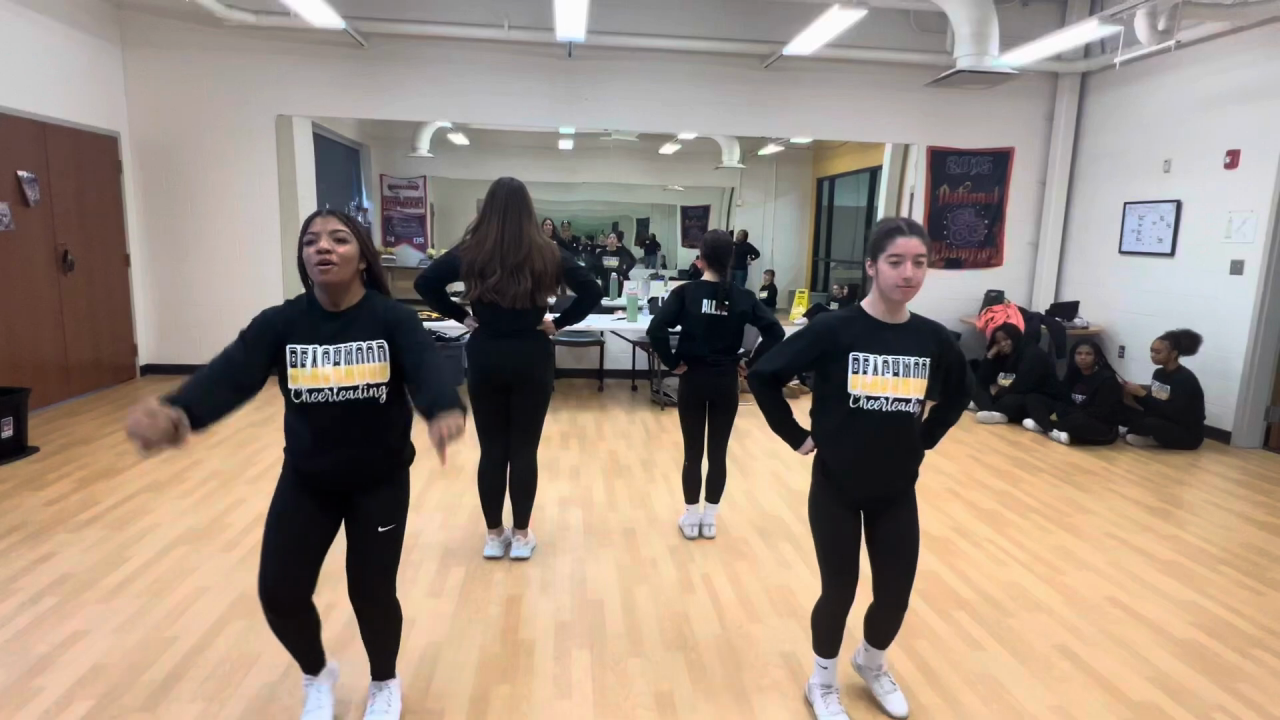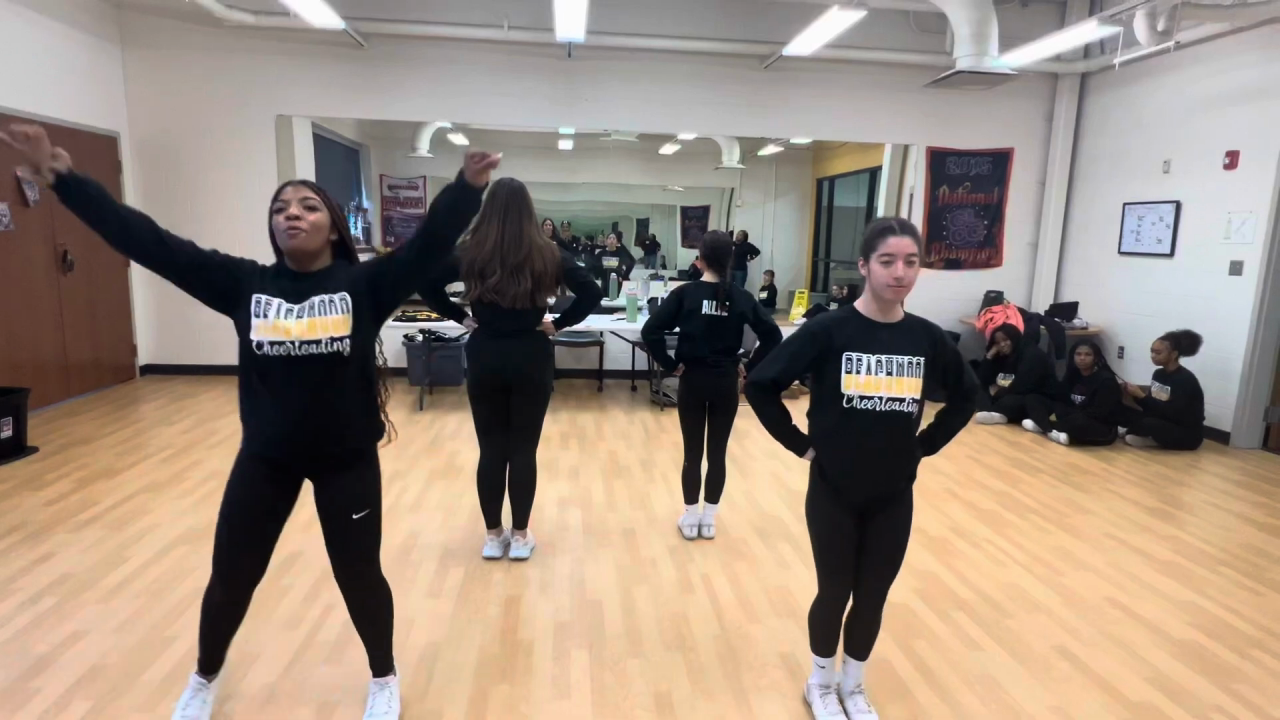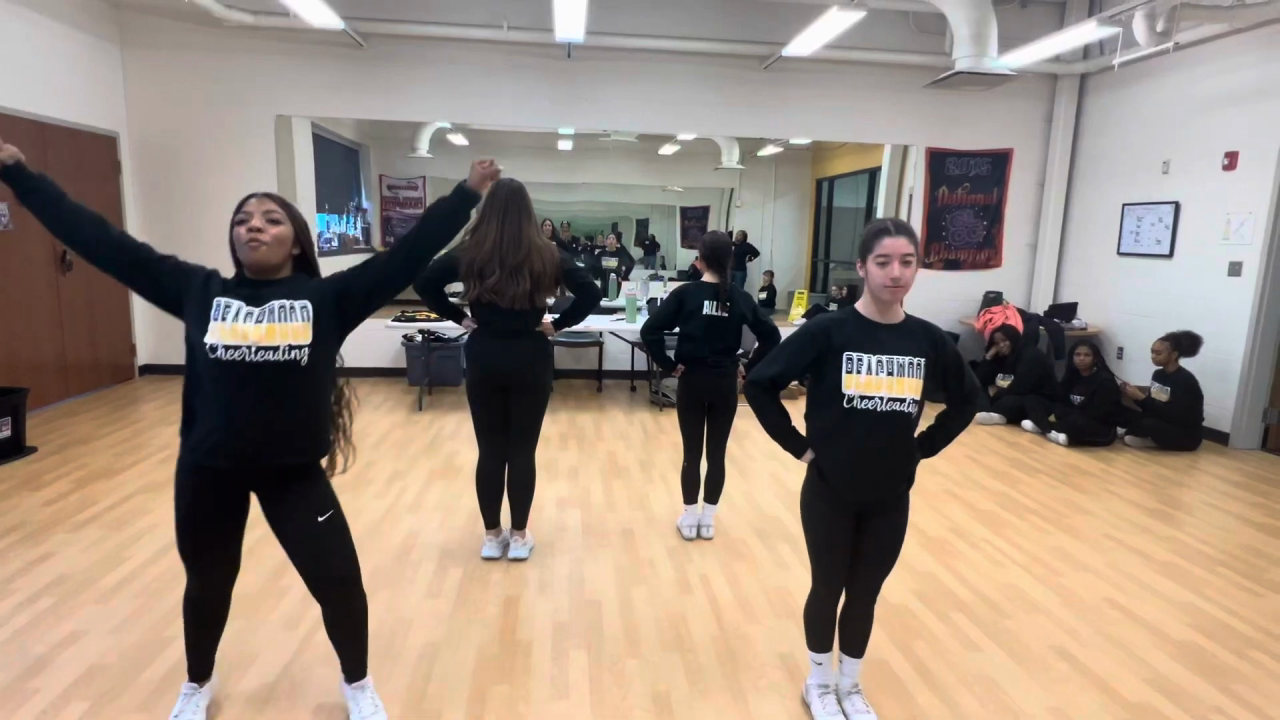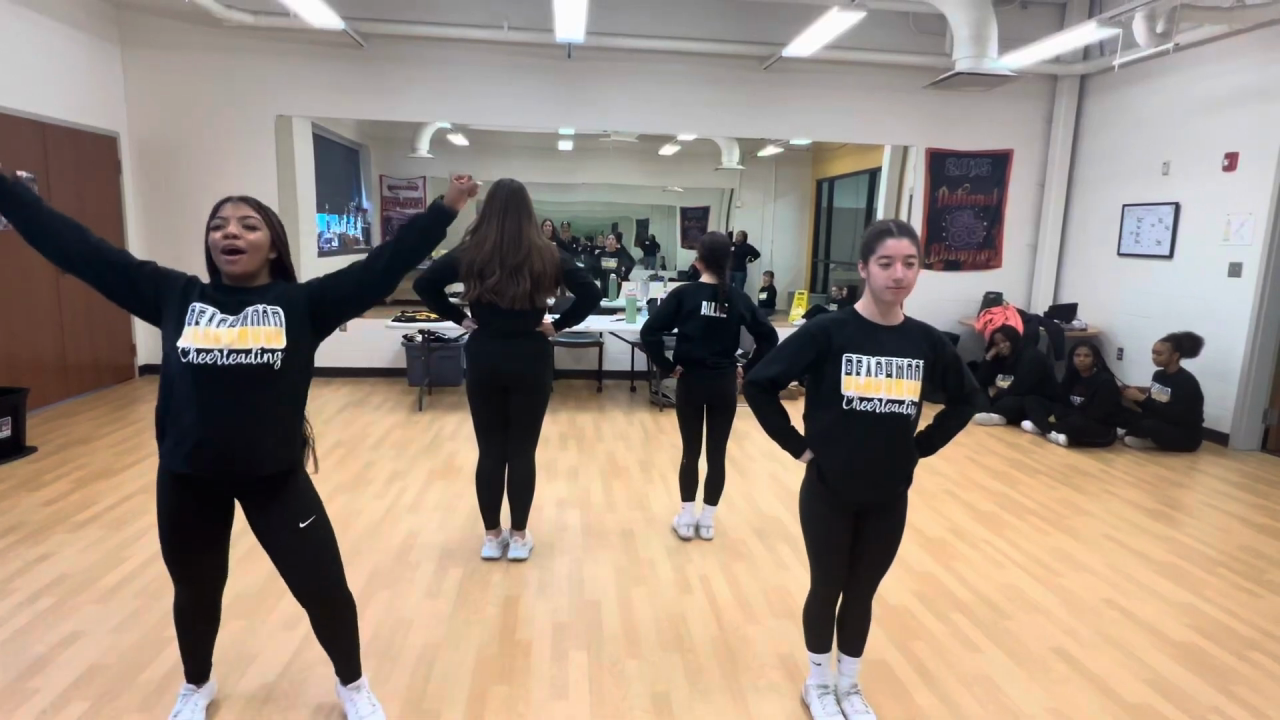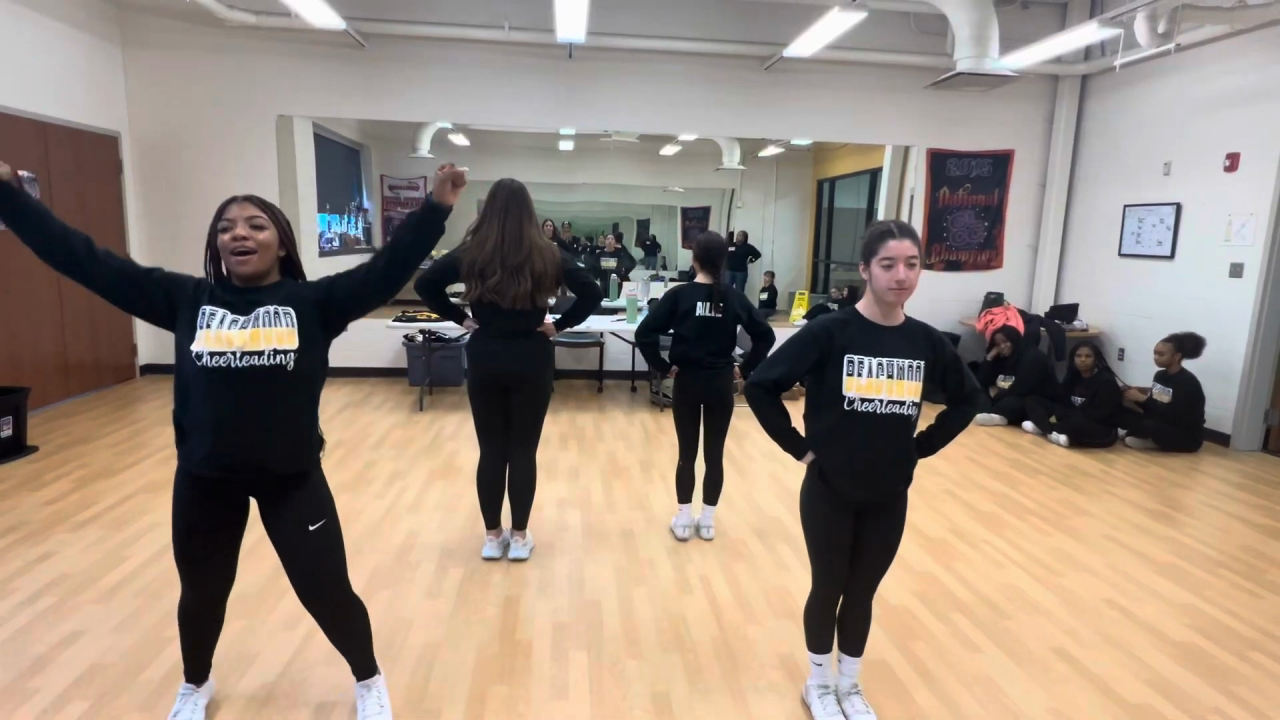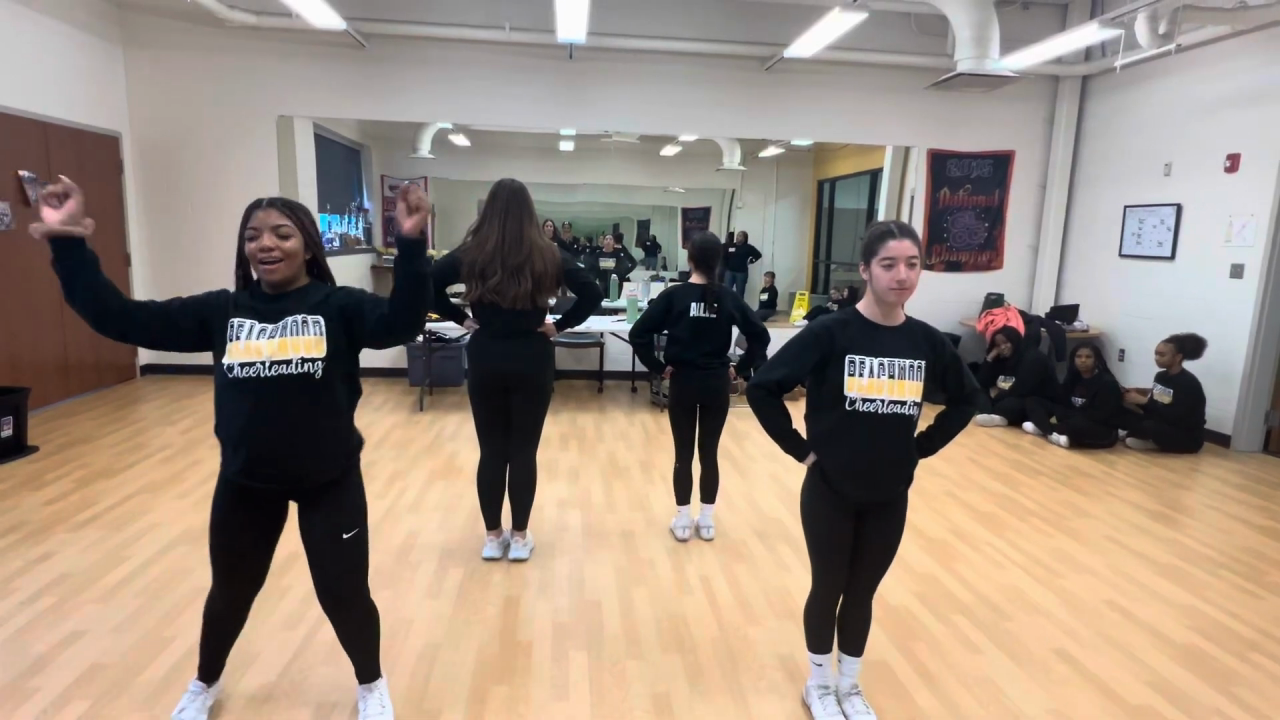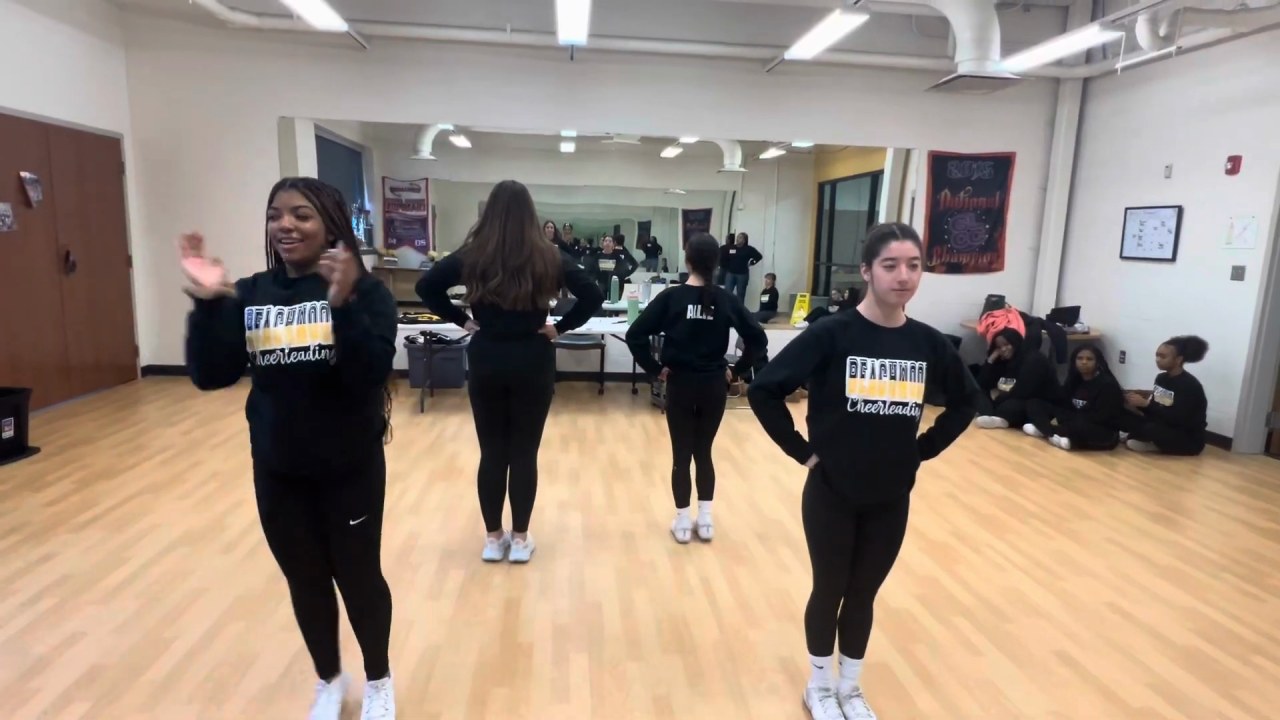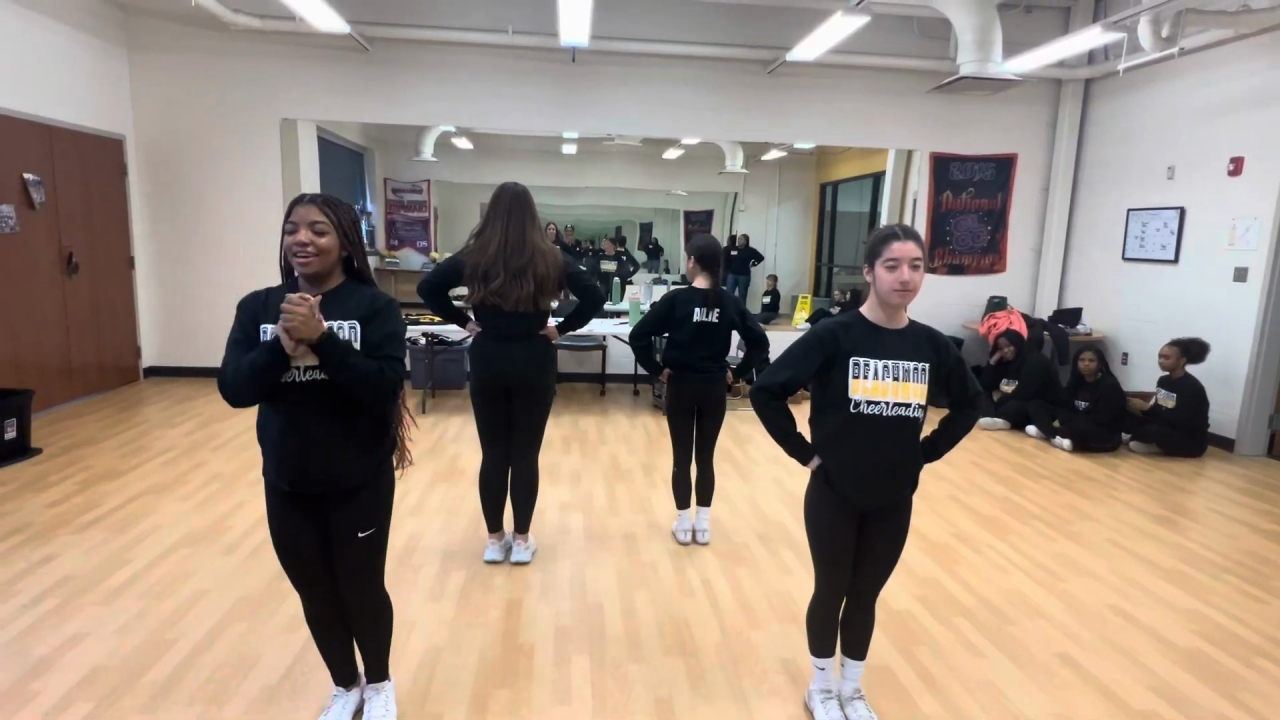
dt=0.2s
person 1, frame 1
left shoulder: (394, 321)
right shoulder: (280, 325)
left elbow: (430, 370)
right elbow: (227, 375)
left wrist: (445, 409)
right wrist: (176, 413)
left hip: (376, 482)
right hip: (306, 480)
left knee: (371, 593)
right knee: (281, 594)
right ankle: (316, 674)
person 1, frame 2
left shoulder: (365, 284)
right shoulder: (243, 283)
left elbow: (428, 243)
right elbow: (161, 247)
left wrist: (467, 186)
right wrist: (64, 181)
left hip: (347, 460)
right hip: (265, 457)
left knee: (360, 574)
right knee: (231, 576)
person 1, frame 3
left shoulder: (328, 298)
right shoulder: (199, 291)
left elbow: (409, 254)
right elbow: (106, 243)
left wrist: (467, 193)
left hip: (295, 471)
right hip: (209, 469)
left knee: (340, 583)
right knee: (207, 586)
person 1, frame 4
left shoulder: (302, 304)
right shoulder: (175, 296)
left elbow: (382, 268)
right elbow: (80, 250)
left wrist: (443, 210)
left hip: (277, 478)
right hip: (189, 479)
left knee: (325, 590)
right knee: (196, 592)
person 1, frame 5
left shoulder: (312, 303)
right shoulder: (186, 298)
left elbow: (387, 272)
right elbow: (88, 262)
left wrist: (435, 207)
left hip: (292, 477)
right hip: (205, 479)
left knee: (329, 592)
right knee: (202, 592)
person 1, frame 6
left shoulder: (340, 307)
right shoulder: (220, 311)
left elbow: (402, 322)
right elbow: (122, 319)
left wrist: (412, 243)
right wrist: (67, 243)
left hip: (330, 481)
right hip: (246, 481)
left knee: (346, 596)
right knee: (231, 592)
person 1, frame 7
left shoulder: (366, 292)
right shoulder: (249, 295)
left elbow: (372, 369)
right elbow: (209, 374)
left wrist: (343, 302)
right wrist: (207, 302)
left hip: (351, 465)
right hip: (277, 466)
left knee: (358, 576)
right knee: (305, 581)
person 1, frame 8
left shoulder: (375, 307)
right shoulder: (257, 308)
left elbow: (384, 388)
right elbow: (234, 389)
left wrist: (320, 338)
right wrist: (282, 346)
left hip: (360, 480)
right hip: (287, 482)
left knee: (361, 589)
right knee: (315, 593)
person 2, frame 1
left shoulder: (934, 339)
right shoulder: (834, 330)
left elbow: (957, 395)
right elbow: (763, 375)
left wrist: (922, 441)
right wrist: (798, 437)
left hip: (897, 492)
right hip: (836, 489)
left knee: (896, 595)
right knee: (839, 591)
left ankle: (872, 662)
person 2, frame 2
left shoulder: (928, 337)
right shoulder: (828, 330)
left elbow: (965, 397)
right elbow: (759, 385)
left wrist: (924, 445)
right wrist: (801, 444)
left hip: (893, 495)
right hip: (833, 490)
left knee: (873, 597)
right knee: (834, 591)
person 2, frame 3
left shoulder: (928, 339)
right shoulder: (827, 331)
left elbow: (967, 398)
right elbow: (759, 384)
left wrist: (923, 447)
right wrist: (799, 444)
left hip: (891, 496)
right hip: (829, 491)
left knee: (865, 594)
right knee: (828, 589)
person 2, frame 4
left shoulder: (927, 341)
right shoulder: (827, 331)
left elbow: (966, 399)
right elbow: (758, 384)
left wrist: (922, 446)
right wrist: (797, 444)
left hip: (889, 496)
right hip: (828, 492)
left knee: (862, 593)
right knee: (826, 588)
person 2, frame 5
left shoulder: (927, 341)
right shoulder: (828, 332)
left elbow: (967, 399)
right elbow: (760, 386)
left wrist: (922, 446)
right wrist: (799, 446)
left hip: (888, 496)
right hip: (829, 491)
left knee: (862, 592)
right knee: (827, 588)
person 2, frame 6
left shoulder: (928, 341)
right shoulder: (830, 332)
left elbow: (966, 399)
right elbow: (762, 388)
left wrist: (922, 447)
right wrist: (801, 448)
left hip: (889, 496)
right hip: (830, 491)
left knee: (863, 592)
right knee: (828, 588)
person 2, frame 7
left shoulder: (929, 342)
right shoulder: (831, 334)
left elbow: (965, 401)
right elbow: (764, 390)
left wrist: (924, 449)
right wrist: (802, 450)
left hip: (891, 498)
right hip: (831, 493)
left knee: (864, 594)
right knee: (829, 590)
person 2, frame 8
left shoulder: (931, 344)
right shoulder: (834, 335)
left elbow: (969, 403)
right elbow: (765, 391)
left wrist: (928, 452)
right wrist: (805, 451)
left hip: (894, 500)
right hip: (834, 495)
left knee: (866, 596)
right knee: (830, 592)
person 3, frame 1
left shoulder: (470, 253)
right shoulder: (547, 255)
left elbow: (425, 283)
right elbow: (592, 292)
left wrist: (461, 316)
right wrist: (559, 322)
left hip: (485, 359)
right hip: (531, 359)
left knee: (491, 449)
right knee: (524, 451)
left ankle: (494, 535)
right ankle: (520, 535)
person 3, frame 2
left shoulder: (470, 253)
right shoulder: (546, 256)
left elbow: (425, 283)
right elbow: (592, 292)
left wrist: (460, 316)
right wrist: (559, 323)
left hip: (484, 359)
right hip: (530, 360)
left knee: (490, 450)
right knee: (523, 451)
left ankle: (492, 535)
right ankle: (520, 536)
person 3, frame 3
left shoulder: (469, 254)
right shoulder: (545, 256)
left elbow: (423, 283)
right elbow: (591, 293)
left wrist: (459, 317)
right wrist: (558, 323)
left hip: (483, 359)
right hip: (530, 360)
left knee: (489, 450)
right knee: (522, 451)
left ankle: (492, 535)
right ankle: (518, 536)
person 3, frame 4
left shoulder: (470, 254)
right shoulder: (545, 256)
left elbow: (424, 284)
right elbow: (591, 293)
left wrist: (459, 318)
right wrist: (558, 324)
left hip: (484, 359)
right hip: (530, 360)
left knee: (489, 451)
right knee: (522, 452)
left ankle: (492, 536)
right ankle: (518, 536)
person 3, frame 5
left shoulder: (470, 254)
right shoulder: (547, 256)
left elbow: (424, 284)
right elbow: (592, 293)
left wrist: (460, 317)
right wrist: (559, 324)
left hip: (484, 359)
right hip: (531, 360)
left knee: (490, 451)
right knee: (523, 451)
left ankle: (492, 536)
right ankle: (519, 536)
person 3, frame 6
left shoulder: (472, 254)
right shoulder: (548, 256)
left elbow: (427, 285)
right elbow: (593, 294)
left wrist: (462, 319)
right wrist: (561, 325)
left hip: (485, 360)
right hip: (532, 361)
left knee: (491, 451)
right knee: (524, 452)
left ankle: (493, 536)
right ankle: (520, 536)
person 3, frame 7
left shoulder: (471, 256)
right shoulder: (547, 258)
left elbow: (426, 287)
right elbow: (593, 296)
left wrist: (462, 320)
right wrist: (560, 327)
left hip: (485, 361)
right hip: (532, 362)
left knee: (491, 452)
right knee: (524, 453)
left ankle: (493, 538)
right ankle: (520, 539)
person 3, frame 8
left shoulder: (473, 257)
right shoulder: (549, 259)
left elbow: (428, 288)
right elbow: (594, 297)
left wrist: (463, 321)
right wrist: (562, 328)
left hip: (487, 362)
right hip: (533, 363)
left knee: (493, 453)
right knee: (525, 454)
left ankle: (494, 539)
right ankle: (521, 540)
person 4, frame 1
left shoulder: (685, 292)
right shoulder: (741, 297)
left elbow: (656, 329)
right elbow: (775, 331)
left wrist: (673, 362)
right wrist: (750, 365)
left hip: (693, 380)
right hip: (726, 382)
left knee: (693, 452)
right knee: (718, 452)
left ankle: (691, 517)
right ankle: (709, 519)
person 4, frame 2
left shoulder: (685, 293)
right shoulder: (741, 297)
left elbow: (651, 331)
right elbow: (773, 335)
left wrist: (670, 364)
right wrist: (750, 367)
left hip: (693, 380)
right hip: (726, 382)
left knee: (692, 452)
right knee: (717, 452)
left ankle: (691, 518)
right ankle: (709, 519)
person 4, frame 3
left shoulder: (685, 293)
right shoulder: (740, 298)
left elbow: (650, 331)
right elbow: (771, 336)
left wrist: (669, 365)
right wrist: (749, 368)
left hip: (692, 380)
right hip: (726, 382)
left knee: (691, 452)
right knee: (717, 453)
left ankle: (689, 518)
right ankle: (708, 519)
person 4, frame 4
left shoulder: (684, 294)
right shoulder: (738, 299)
left elbow: (650, 332)
right elbow: (769, 337)
left wrist: (667, 366)
right wrist: (747, 369)
left hip: (690, 381)
right hip: (725, 383)
left knee: (690, 451)
right knee: (717, 453)
left ankle: (686, 517)
right ankle: (707, 519)
person 4, frame 5
left shoulder: (679, 295)
right shoulder: (734, 298)
left elbow: (644, 334)
right elbow: (765, 336)
left wrist: (663, 367)
right wrist: (744, 368)
left hip: (687, 381)
right hip: (722, 383)
left knee: (687, 452)
right knee: (715, 453)
left ankle: (683, 519)
right ankle: (707, 520)
person 4, frame 6
left shoulder: (674, 296)
right shoulder: (729, 298)
left elbow: (638, 334)
right elbow: (760, 336)
left wrist: (658, 367)
right wrist: (739, 368)
left hip: (683, 382)
right hip: (717, 383)
left knee: (684, 453)
right knee: (710, 453)
left ankle: (683, 520)
right ankle: (707, 520)
person 4, frame 7
left shoulder: (671, 297)
right shoulder: (726, 300)
left elbow: (635, 335)
right elbow: (758, 338)
left wrist: (655, 368)
right wrist: (736, 369)
left hip: (680, 384)
right hip: (714, 385)
left knee: (681, 455)
right knee: (704, 452)
left ankle: (683, 523)
right ankle: (705, 519)
person 4, frame 8
left shoulder: (677, 299)
right shoulder: (730, 302)
left elbow: (638, 335)
right elbow: (760, 342)
left wrist: (656, 369)
right wrist: (736, 373)
left hip: (681, 385)
right hip: (715, 388)
left knee: (681, 457)
right knee: (705, 457)
left ankle: (684, 523)
right ankle: (703, 524)
